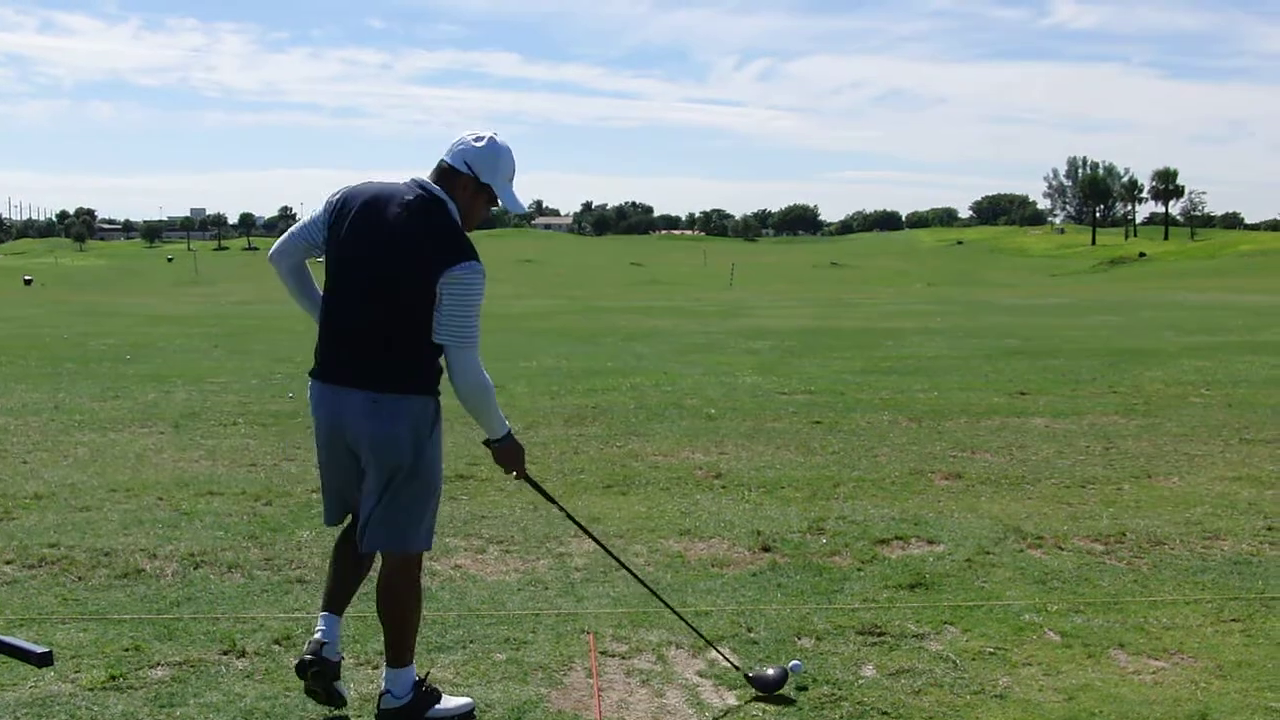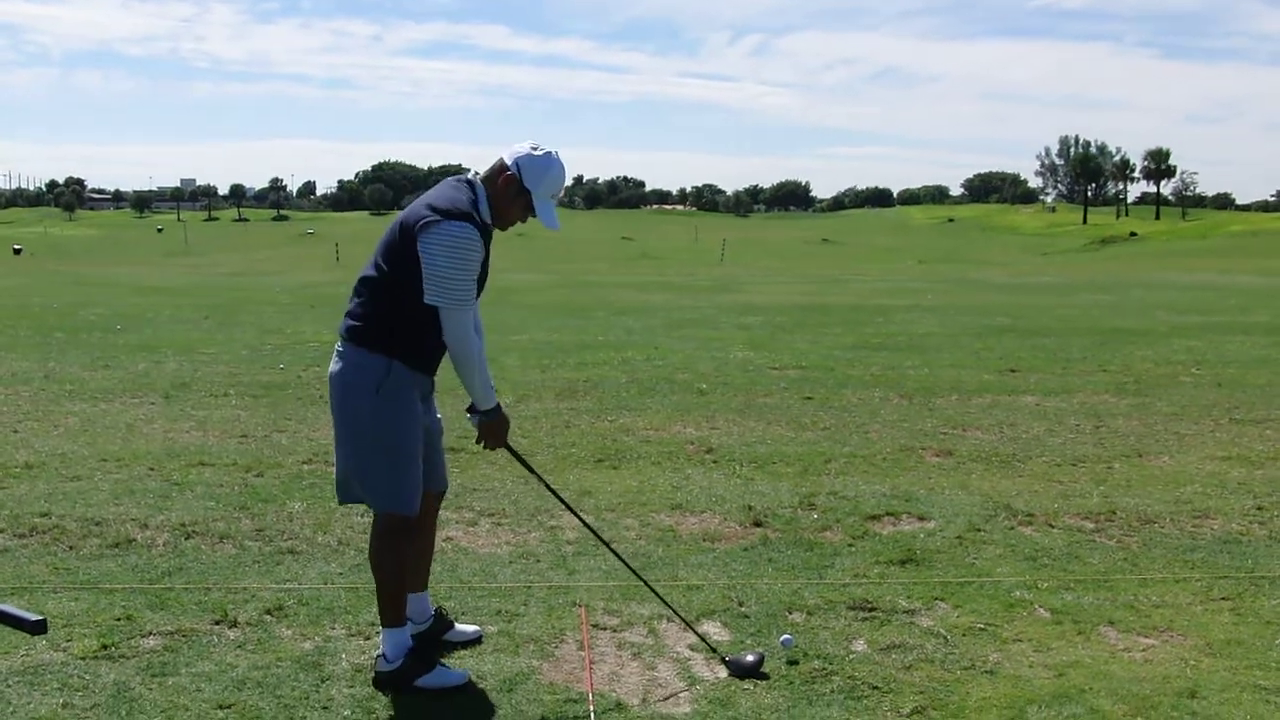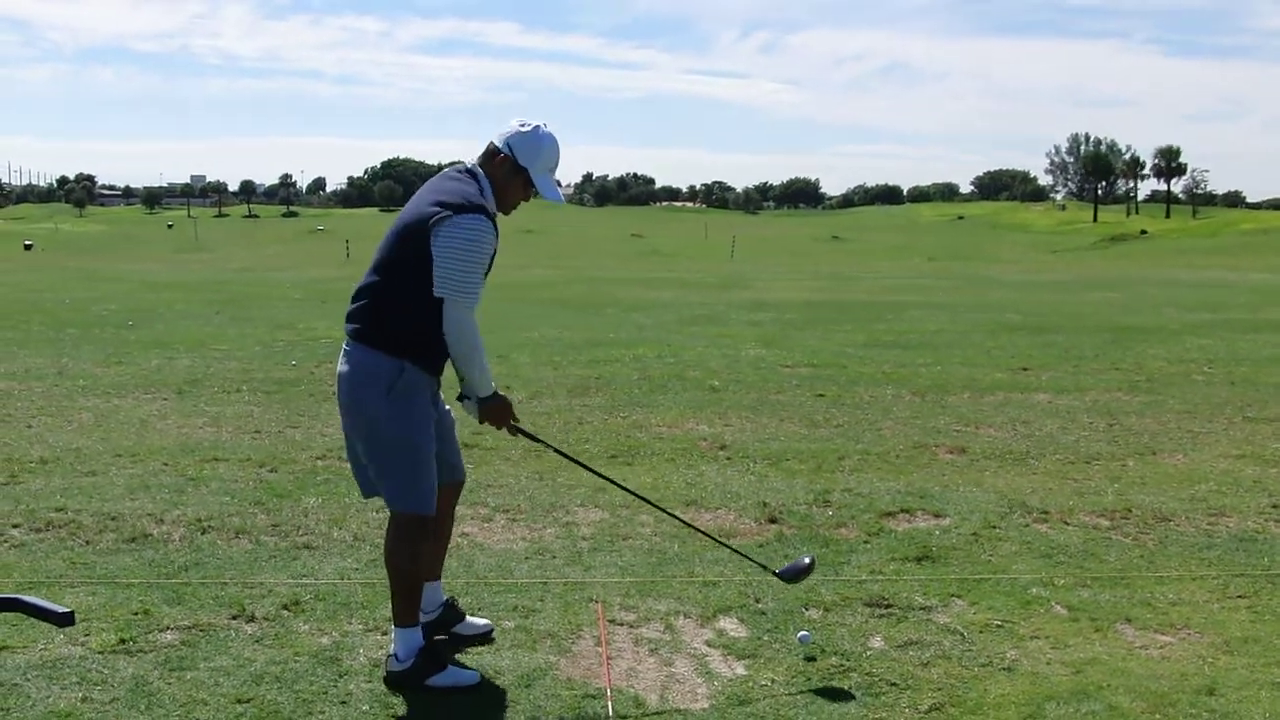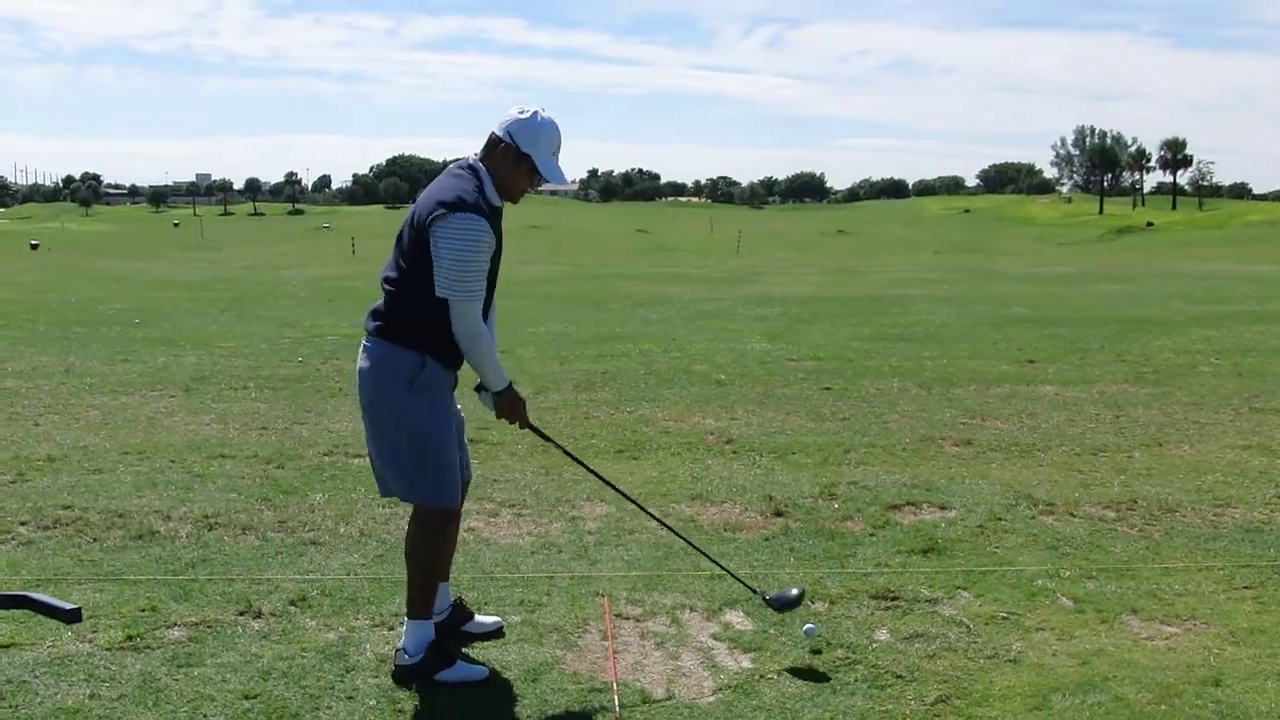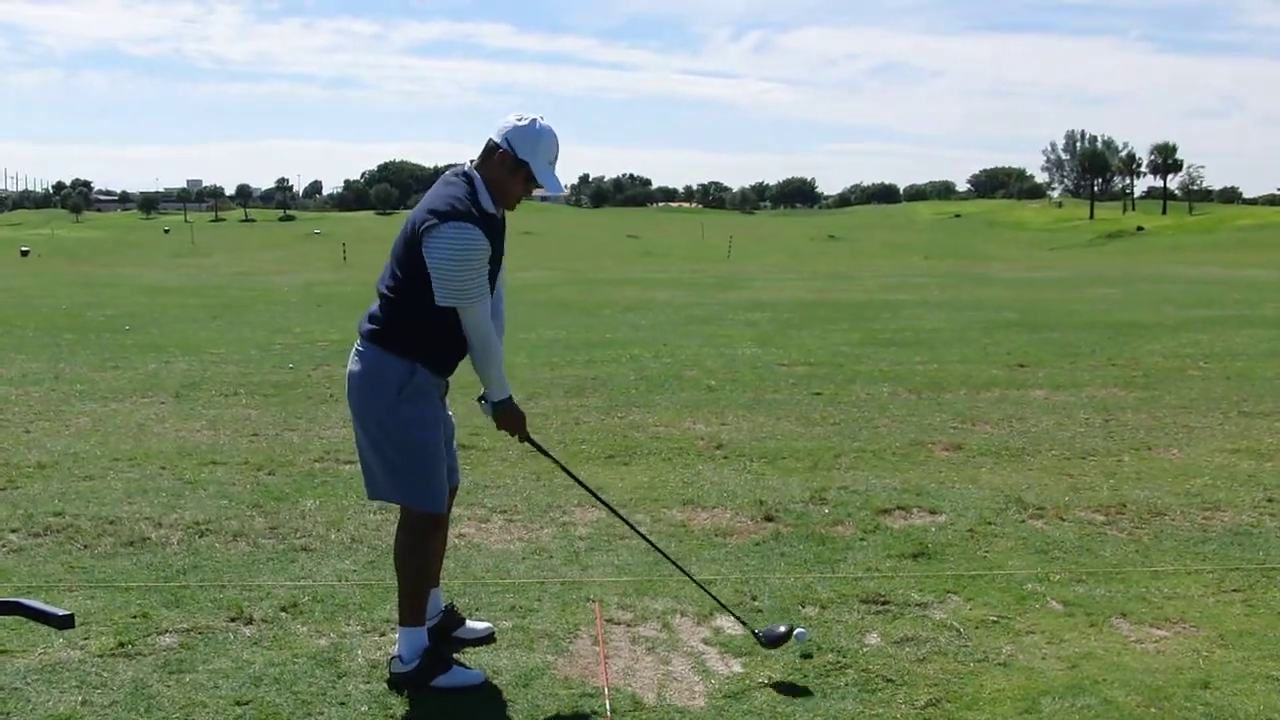
dt=1s
person 1, frame 1
left shoulder: (355, 199)
right shoulder: (458, 258)
left elbow: (283, 257)
right elbow: (464, 371)
right wrist: (500, 436)
left hip: (331, 394)
right hip: (399, 410)
left knee: (362, 527)
right knee: (401, 553)
left ankle: (323, 642)
person 1, frame 2
left shoulder: (468, 213)
right shoulder: (455, 227)
left elbow: (465, 318)
right elbow: (457, 332)
left wrist: (484, 400)
right wrist: (488, 407)
left hip: (405, 371)
right hip: (376, 372)
left knee: (426, 496)
right knee: (397, 510)
left ankle: (420, 618)
right ankle: (395, 655)
person 1, frame 3
left shoulder: (455, 190)
right shoulder: (470, 220)
right elbow: (458, 327)
left wrist: (473, 389)
right wrist: (485, 394)
left hip: (406, 366)
right hip: (386, 372)
left knee: (445, 487)
right knee: (414, 508)
left ankle: (431, 608)
right ankle: (407, 654)
person 1, frame 4
left shoulder: (469, 190)
right shoulder: (466, 215)
left elbow: (474, 309)
right elbow: (466, 322)
left wrist: (491, 383)
right wrist: (500, 387)
left hip: (424, 365)
right hip: (405, 368)
left knee: (450, 491)
right knee: (436, 503)
left ankle: (440, 608)
right ankle: (417, 648)
person 1, frame 5
left shoulder: (483, 205)
right shoulder: (457, 224)
left elbow: (491, 298)
right elbow: (476, 325)
left wrist: (498, 391)
right wrist: (500, 398)
left hip: (417, 372)
right hip: (394, 374)
left knee: (439, 496)
right knee: (423, 508)
left ankle: (432, 614)
right ankle: (411, 655)
